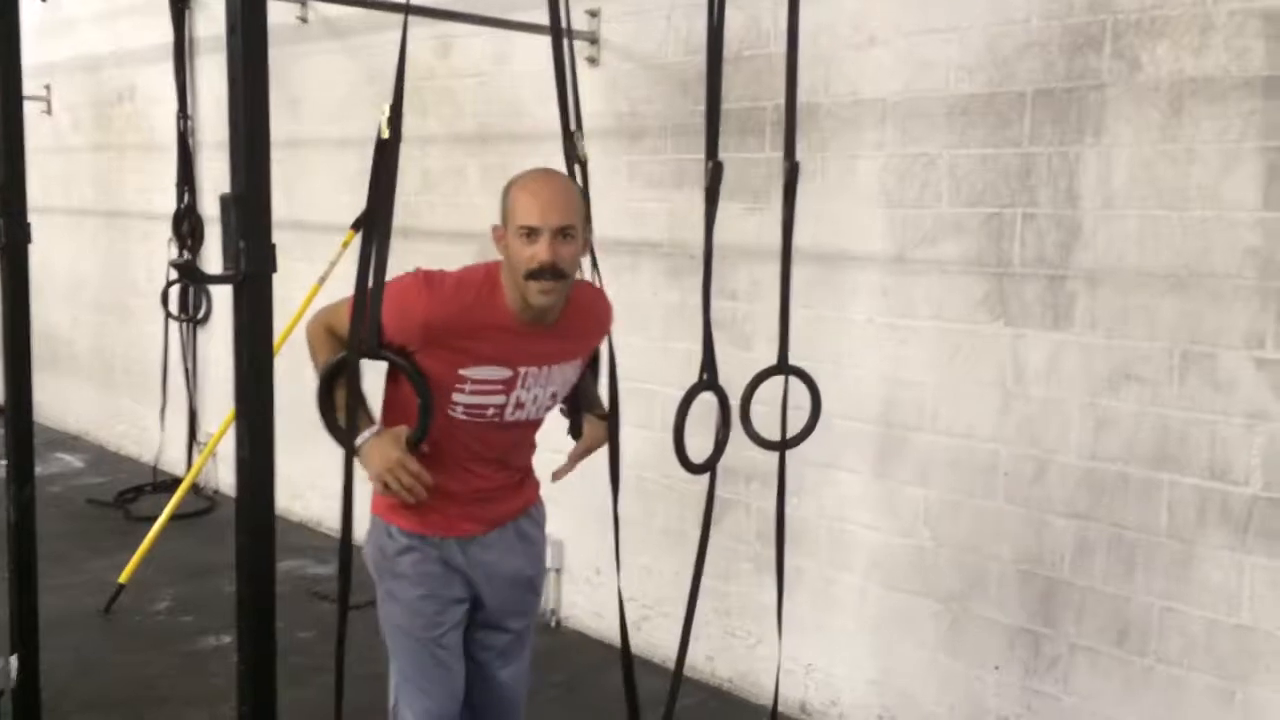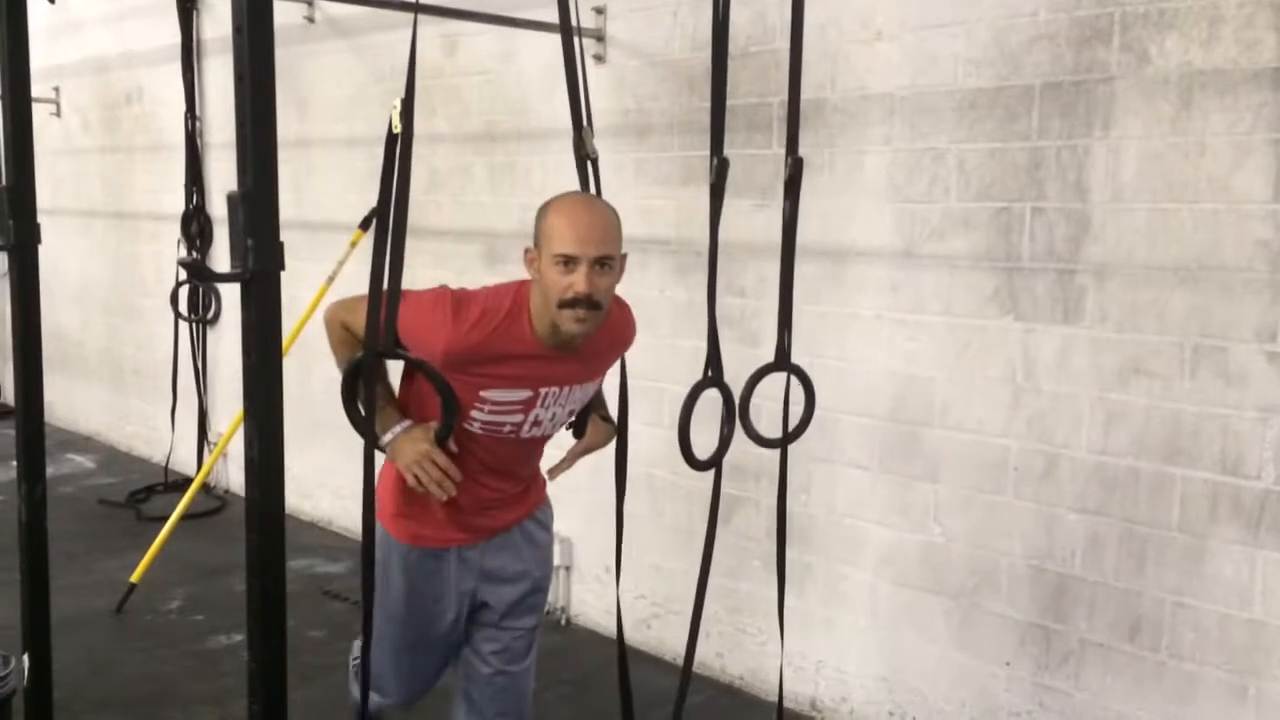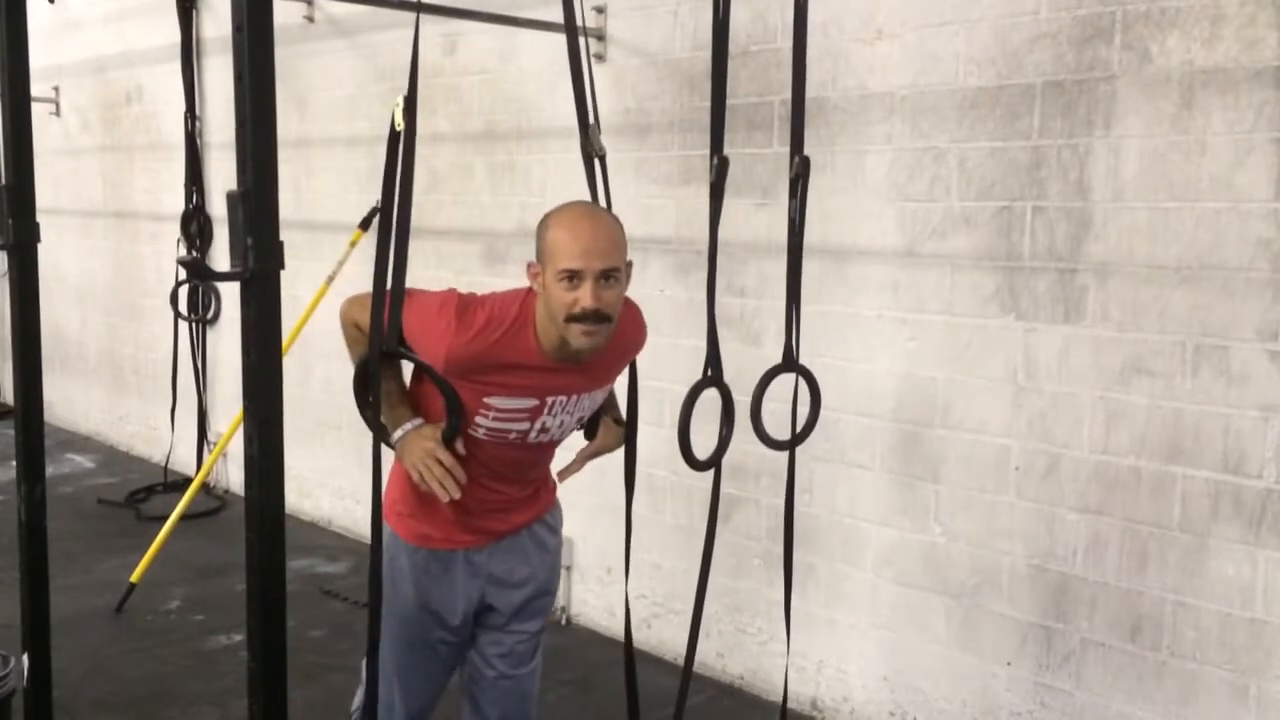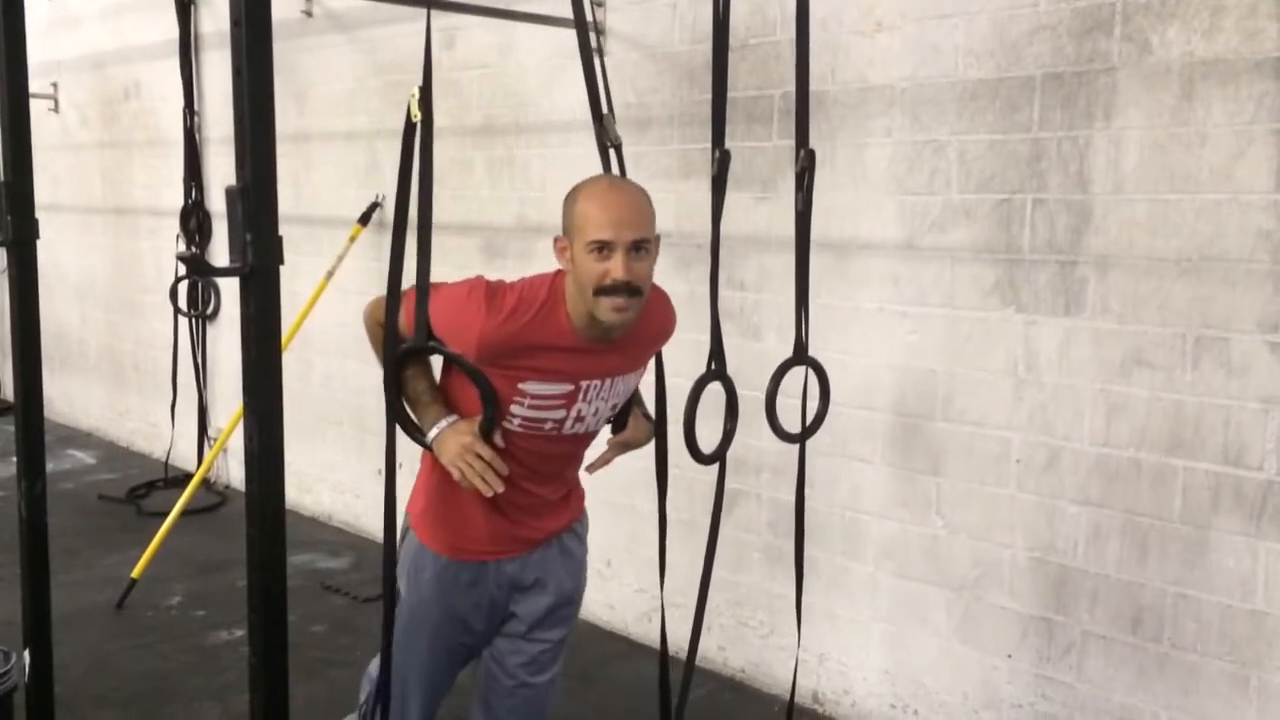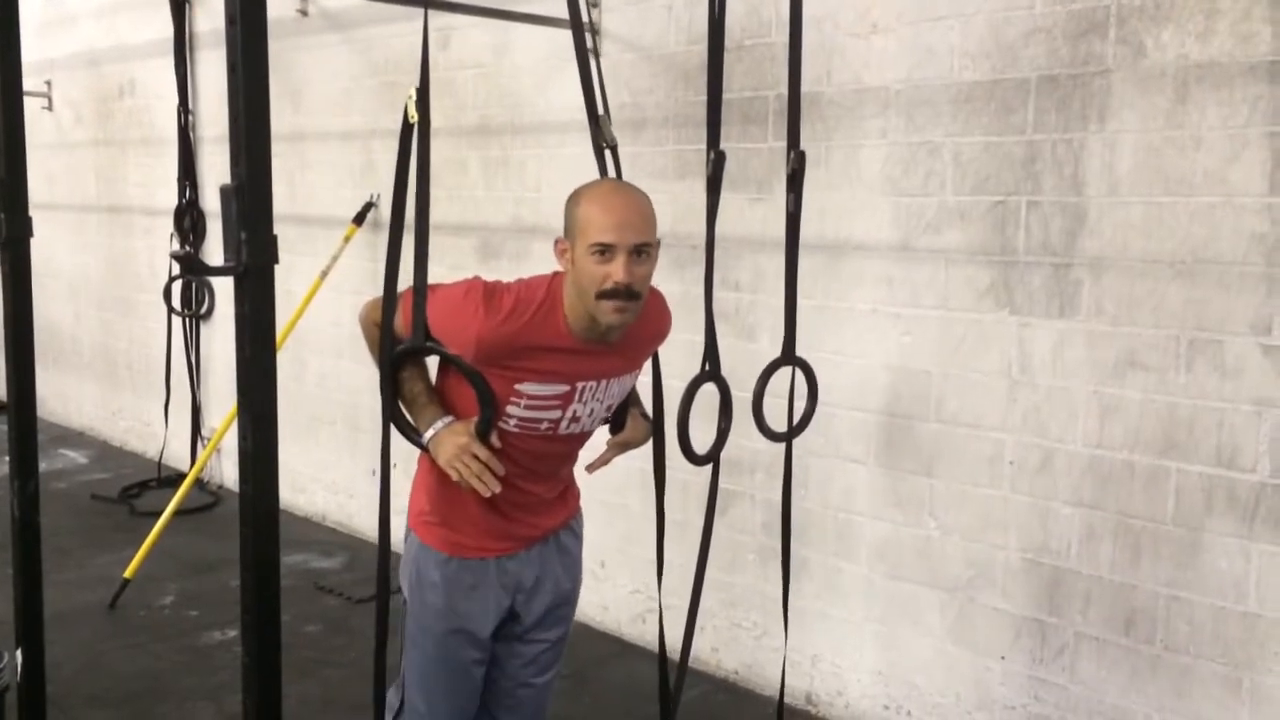
dt=0.5s
person 1, frame 1
left shoulder: (592, 312)
right shoulder: (434, 302)
right elbow: (325, 328)
left wrist: (594, 411)
right wrist: (365, 435)
left hip: (512, 527)
right hip: (419, 532)
person 1, frame 2
left shoulder: (616, 327)
right shoulder: (462, 323)
right elbow: (342, 318)
left wrist: (599, 415)
right wrist: (393, 428)
left hip: (517, 530)
right hip: (424, 531)
person 1, frame 3
left shoulder: (627, 331)
right shoulder: (467, 330)
right elbow: (357, 314)
left wrist: (611, 417)
right wrist: (403, 425)
left hip: (526, 533)
right hip: (432, 534)
person 1, frame 4
left shoulder: (655, 317)
right shoulder: (497, 316)
right elbow: (381, 316)
left wrist: (637, 412)
right wrist: (438, 423)
left hip: (554, 540)
right hip: (456, 538)
person 1, frame 5
left shoulder: (651, 319)
right shoulder: (492, 316)
right elbow: (377, 317)
left wrist: (635, 411)
right wrist: (433, 424)
left hip: (552, 539)
right hip: (457, 544)
